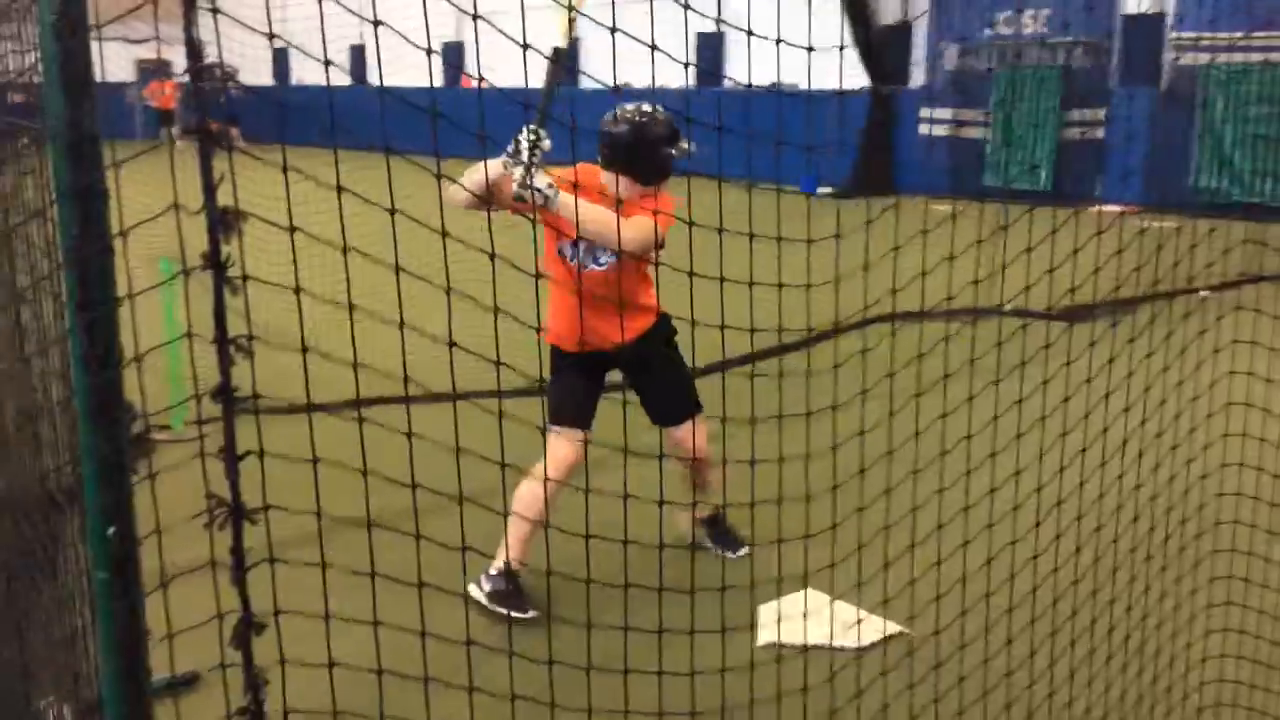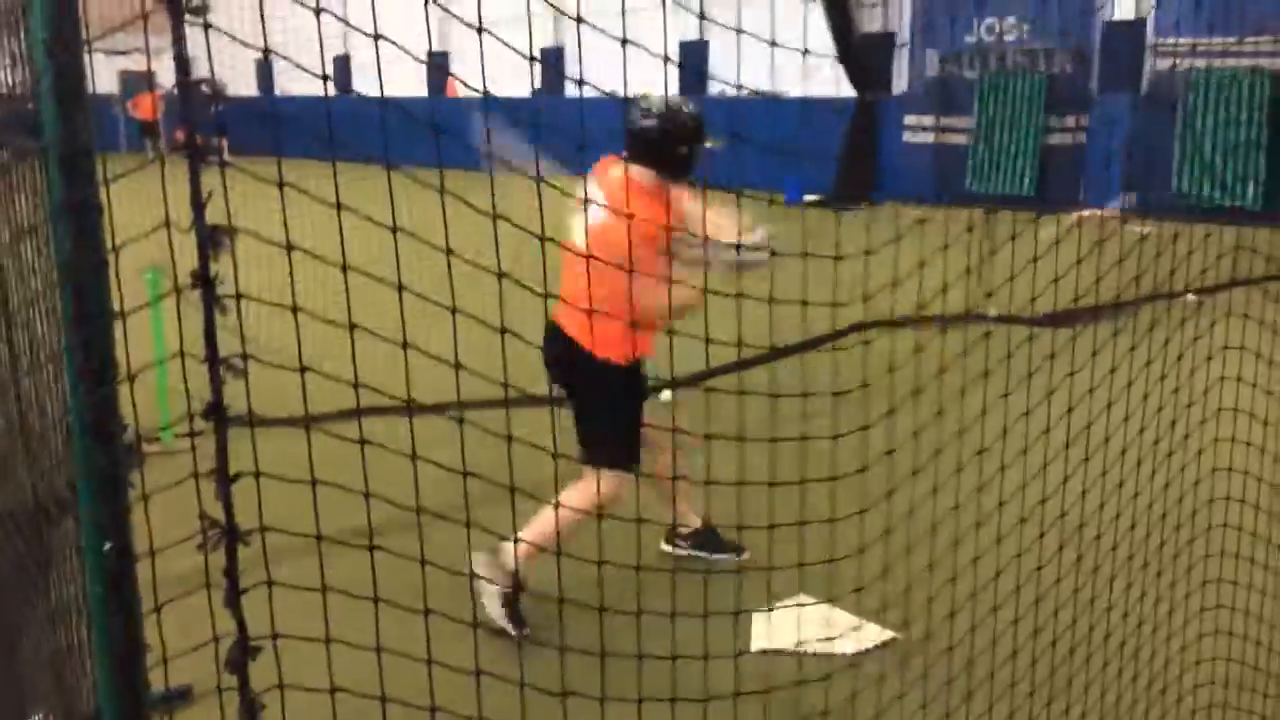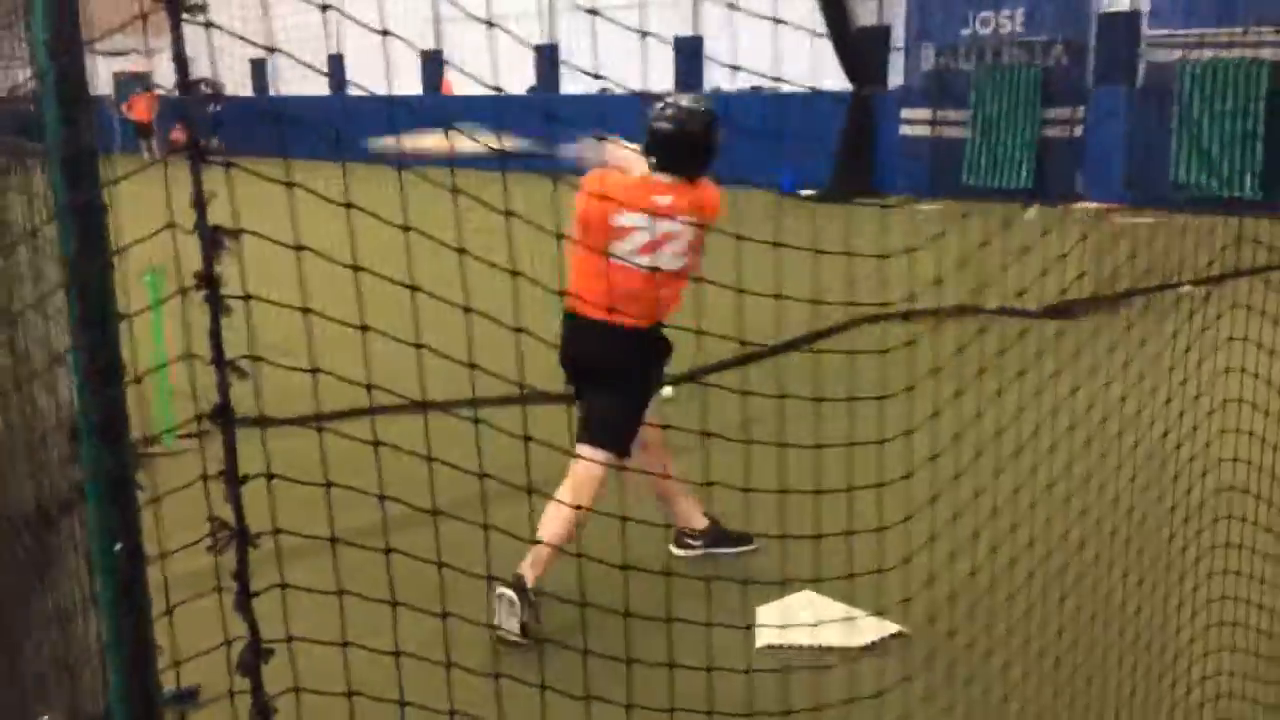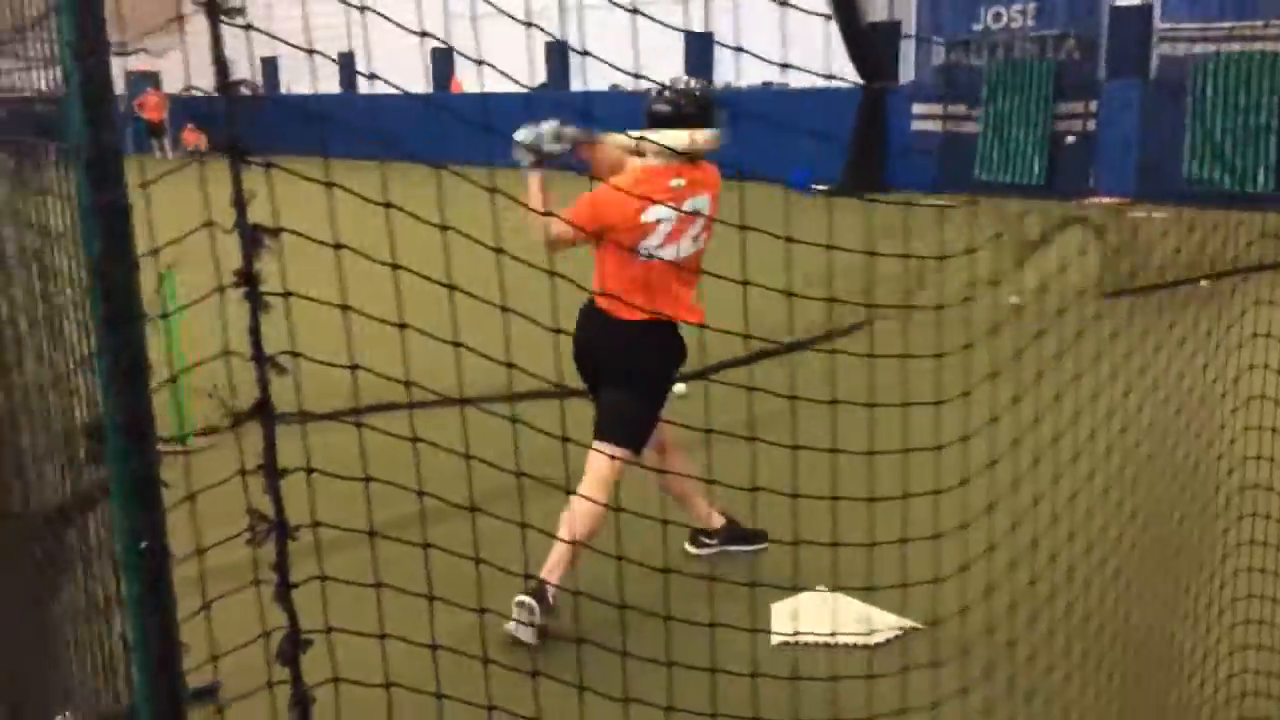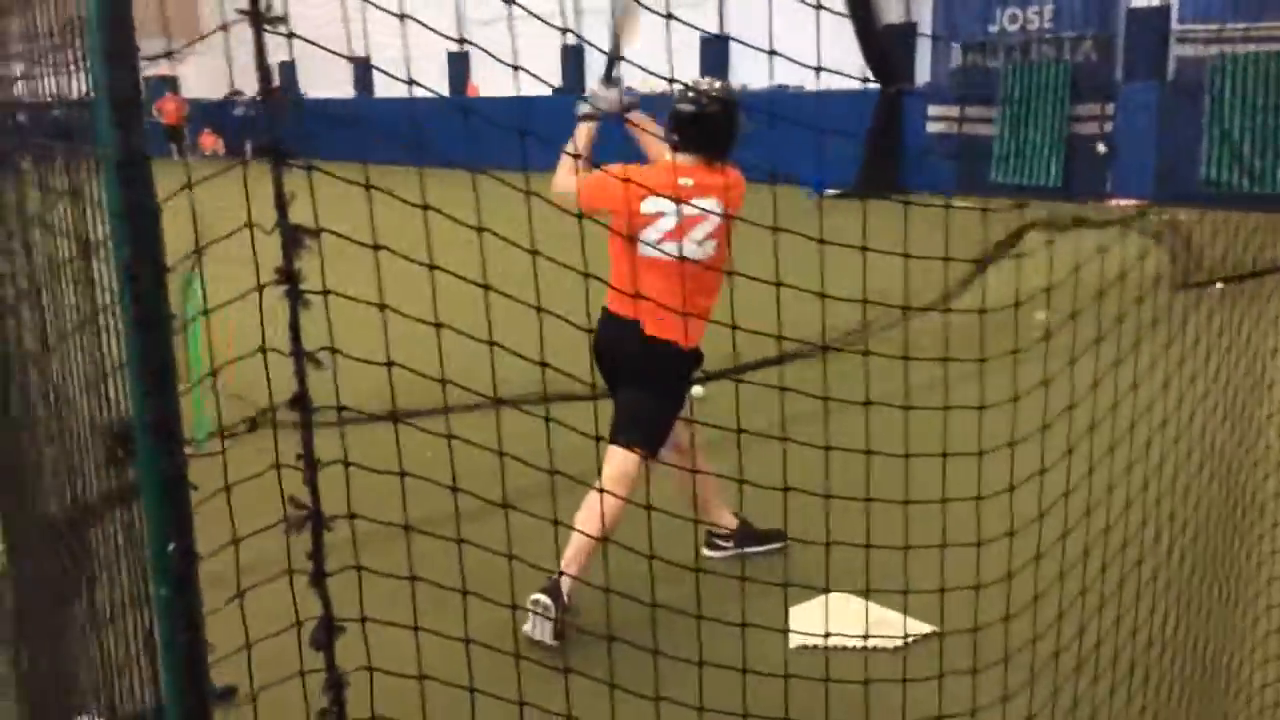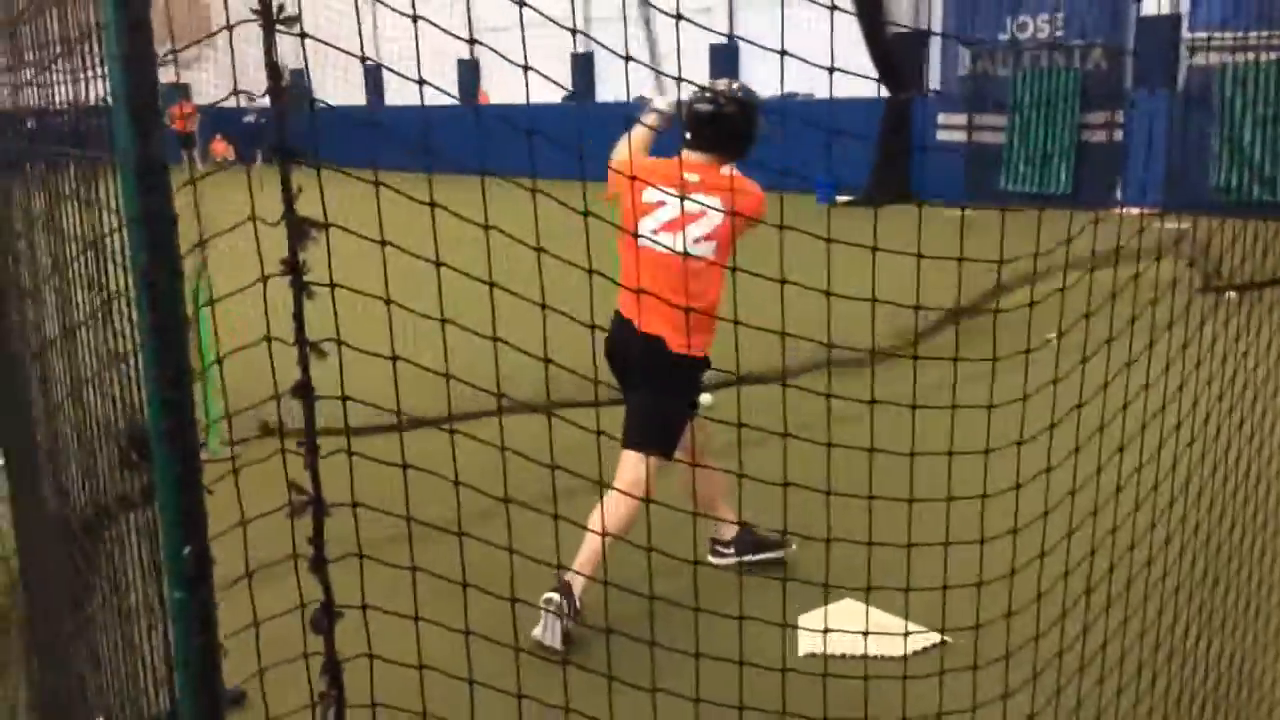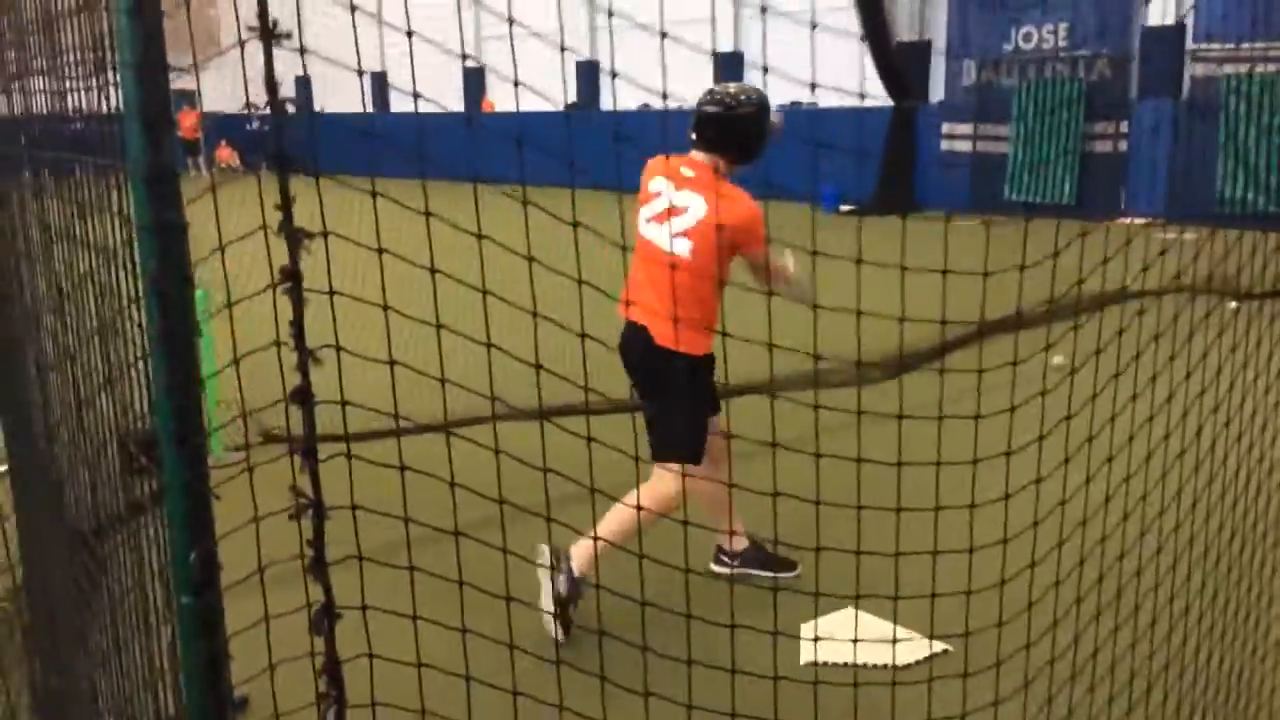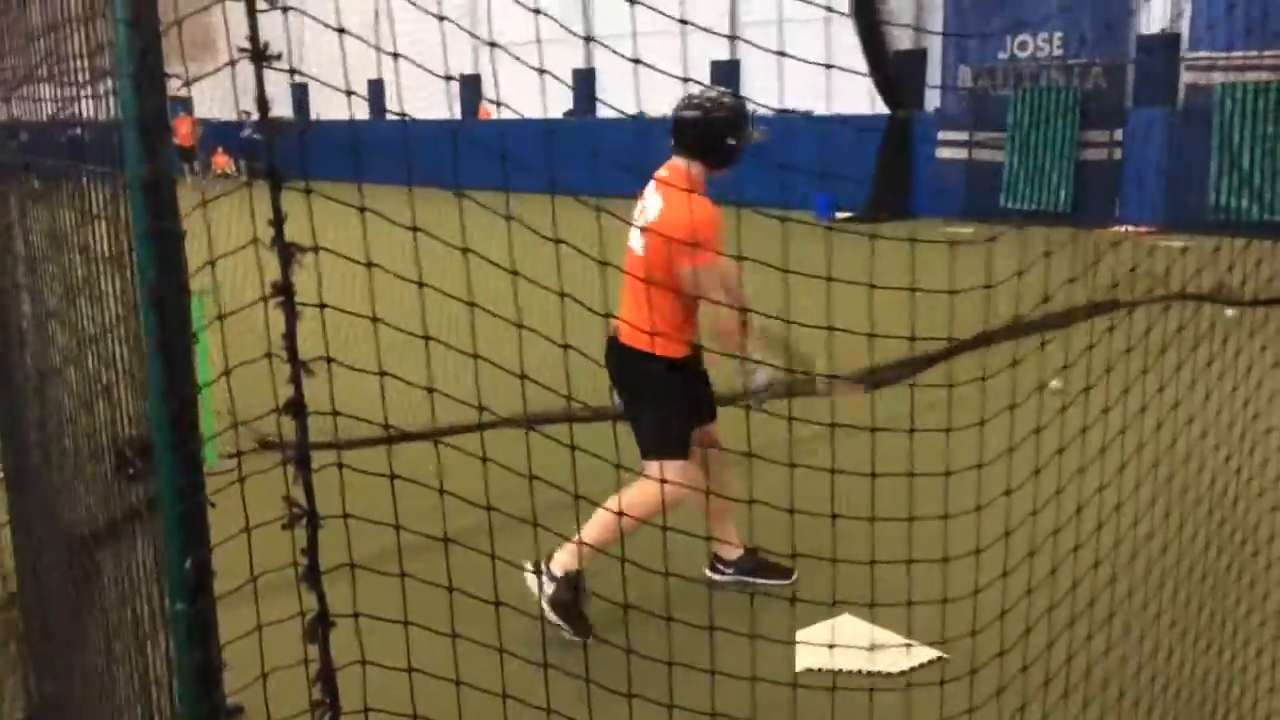
dt=0.2s
person 1, frame 1
left shoulder: (657, 206)
right shoulder: (566, 183)
left elbow: (623, 237)
right elbow: (460, 196)
left wrist: (549, 194)
right wrist: (510, 160)
left hip: (643, 332)
right hip: (575, 343)
left knee: (695, 442)
right knee: (560, 458)
left ankle: (708, 514)
right ankle: (498, 573)
person 1, frame 2
left shoulder: (609, 173)
right shoulder: (629, 223)
left elbow: (691, 208)
right elbow: (658, 307)
left wrist: (729, 232)
left hip: (587, 339)
right hip: (592, 353)
left knee: (640, 435)
right knee: (606, 481)
left ankle: (688, 528)
right ankle: (507, 564)
person 1, frame 3
left shoulder: (598, 188)
right shoulder: (703, 203)
left wrist: (611, 155)
right wrist: (627, 158)
left hip: (579, 333)
right hip: (633, 344)
left knee: (636, 435)
right knee: (591, 468)
left ankle: (693, 527)
right ankle: (522, 583)
person 1, frame 4
left shoulder: (619, 195)
right shoulder: (708, 180)
left elbow: (553, 236)
left wrist: (533, 169)
right wrist: (572, 139)
left hip: (597, 329)
right hip: (650, 343)
left knee: (654, 433)
right knee: (603, 470)
left ankle: (710, 526)
right ankle: (540, 591)
person 1, frame 5
left shoulder: (628, 185)
right shoulder: (731, 187)
left elbow: (565, 187)
left wrist: (588, 120)
right wrist: (631, 115)
left hip: (615, 332)
right hip: (666, 349)
left knee: (673, 432)
right knee: (619, 473)
left ankle: (724, 529)
right ankle: (556, 591)
person 1, frame 6
left shoulder: (641, 176)
right shoulder: (746, 198)
left elbow: (620, 158)
left wrist: (653, 117)
right wrist: (720, 162)
left hip: (628, 333)
right hip: (675, 349)
left knee: (689, 434)
right knee: (634, 477)
left ankle: (729, 535)
right ankle: (567, 592)
person 1, frame 7
left shoulder: (657, 173)
right shoulder: (738, 211)
right elbow: (772, 277)
right wrist: (795, 280)
left hip: (643, 333)
right hip: (674, 347)
left knee: (709, 436)
right knee: (673, 481)
left ankle: (734, 547)
right ankle: (573, 565)
person 1, frame 8
left shoulder: (664, 181)
right shoulder: (694, 213)
right elbow: (720, 306)
left wrist: (730, 295)
right wrist: (749, 358)
left hip: (665, 346)
right hip: (648, 354)
left knee: (707, 441)
right knee: (668, 483)
left ankle: (729, 555)
right ankle: (560, 569)
